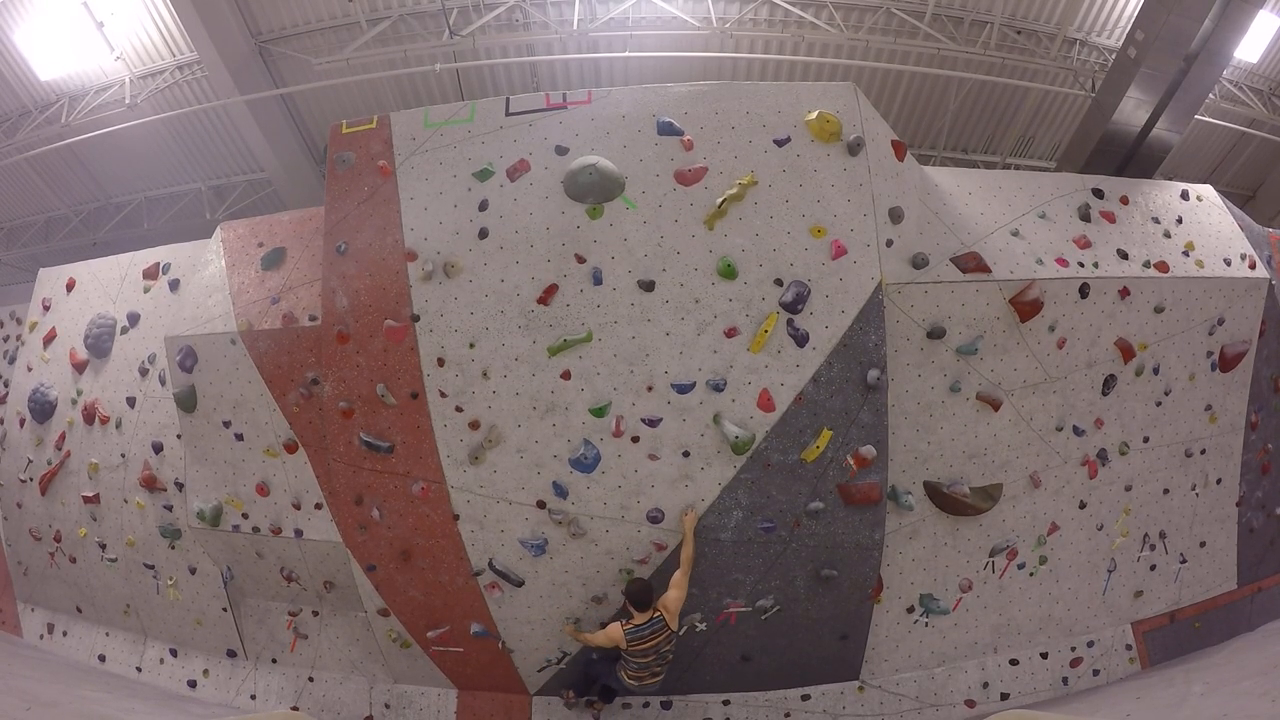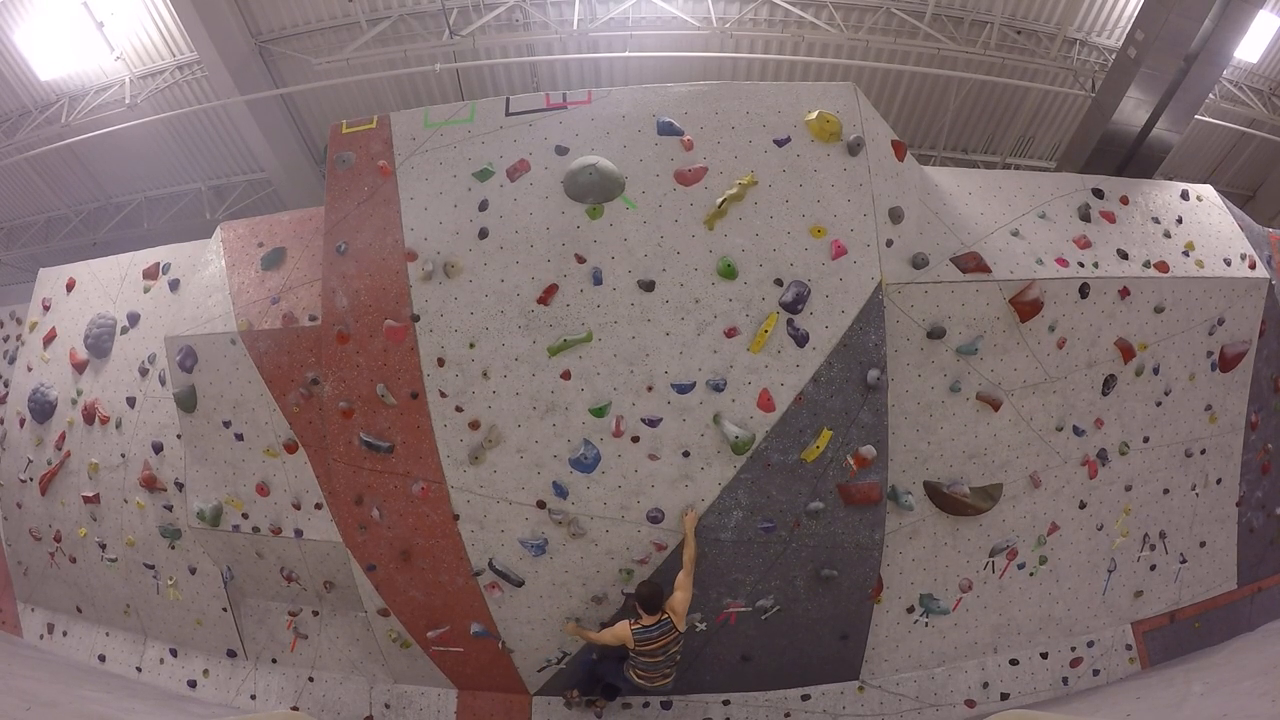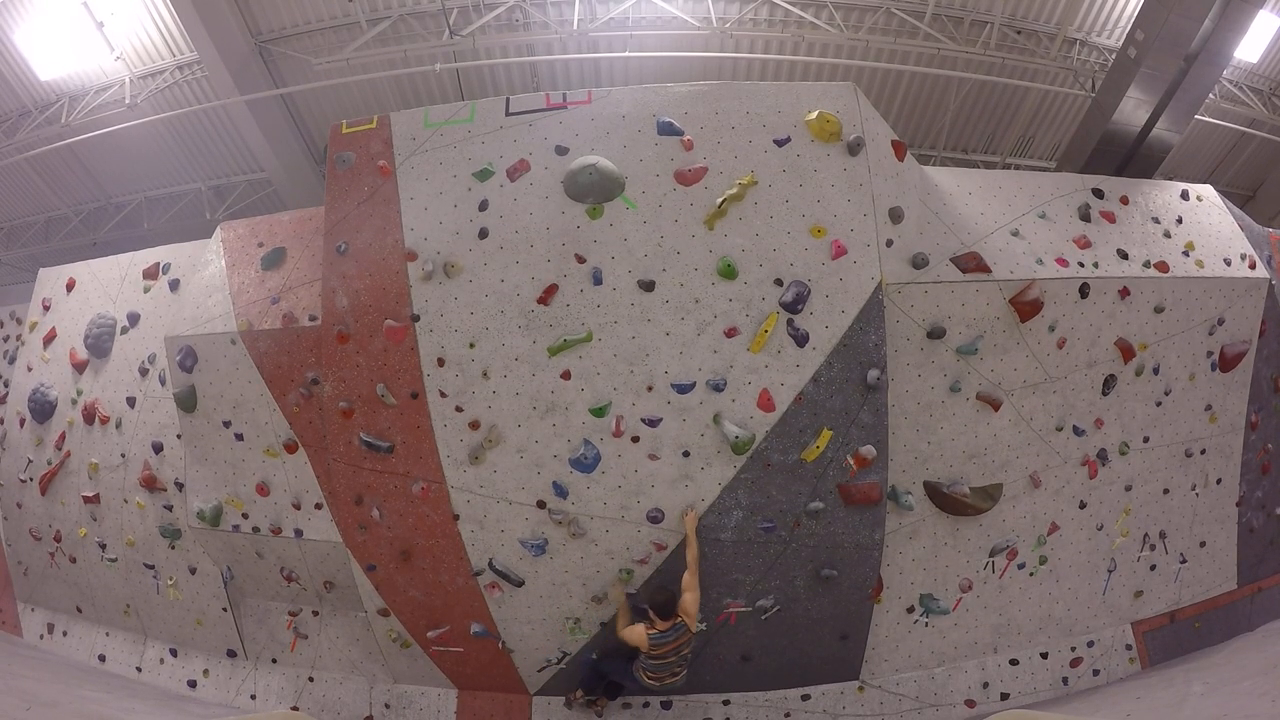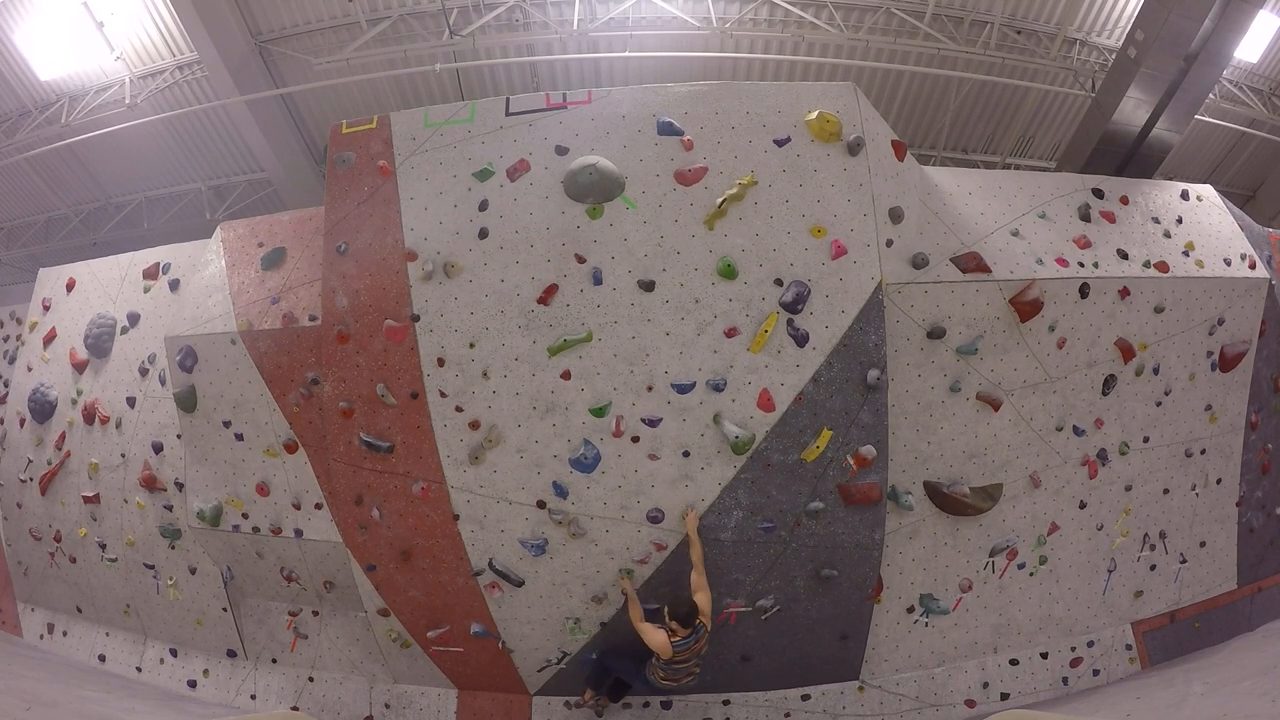
dt=0.2s
person 1, frame 1
left shoulder: (620, 632)
right shoulder: (668, 613)
left elbow: (591, 640)
right elbow: (685, 568)
left wrist: (573, 632)
right wrist: (688, 529)
left hip: (631, 684)
right hip: (657, 681)
left knee: (593, 665)
left ankle: (573, 695)
right ankle: (599, 704)
person 1, frame 2
left shoulder: (628, 630)
right shoulder: (677, 614)
left elbow: (599, 638)
right elbow: (688, 568)
left wrist: (575, 630)
right wrist: (689, 529)
left hip: (639, 682)
right hip: (667, 681)
left knee: (599, 665)
right knee: (618, 658)
left ankle: (578, 694)
right ankle: (602, 701)
person 1, frame 3
left shoulder: (643, 635)
right shoulder: (688, 617)
left elbow: (622, 632)
right elbow: (692, 569)
left wrist: (620, 602)
right wrist: (690, 530)
left hip: (649, 681)
right hip: (676, 679)
left knee: (602, 662)
right knee: (624, 657)
left ankle: (581, 695)
right ankle: (602, 701)
person 1, frame 4
left shoulder: (662, 642)
right shoulder: (703, 616)
left elbow: (638, 622)
right elbow: (698, 568)
left wrist: (629, 591)
right wrist: (692, 530)
left hip: (658, 683)
right hip: (686, 678)
left knee: (607, 656)
right knee: (630, 660)
left ankle: (590, 696)
right ankle: (605, 700)
